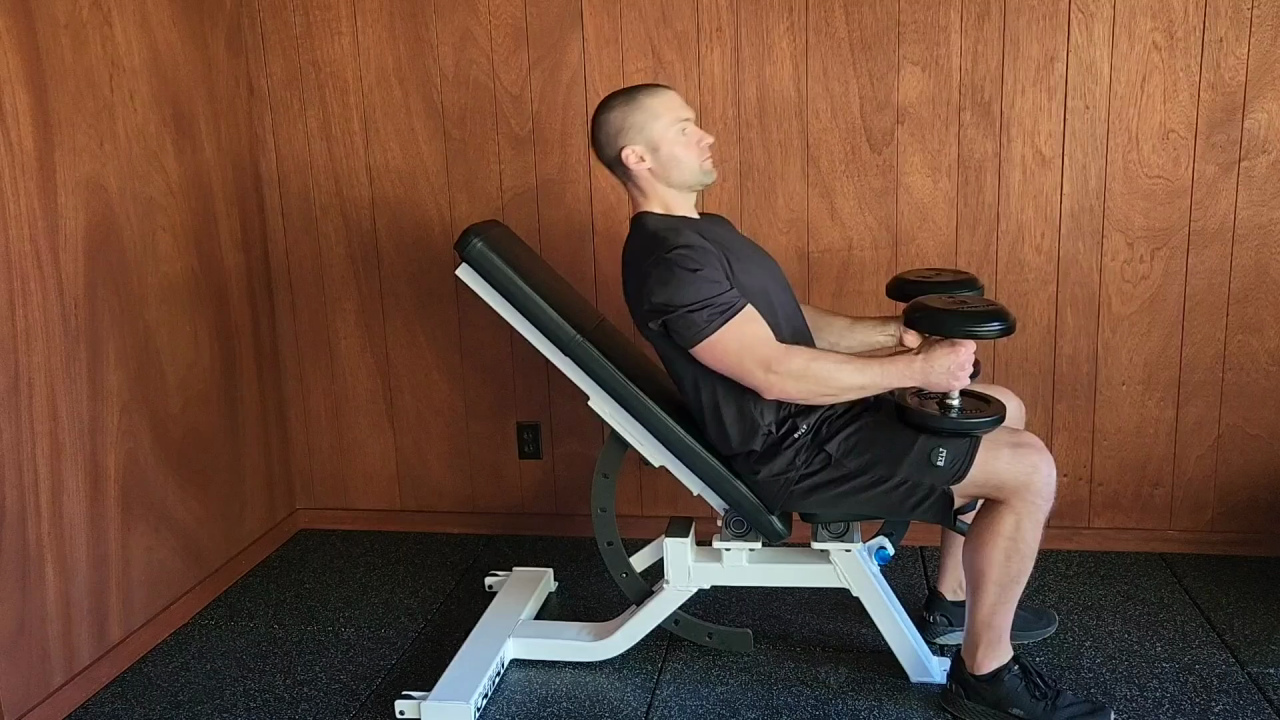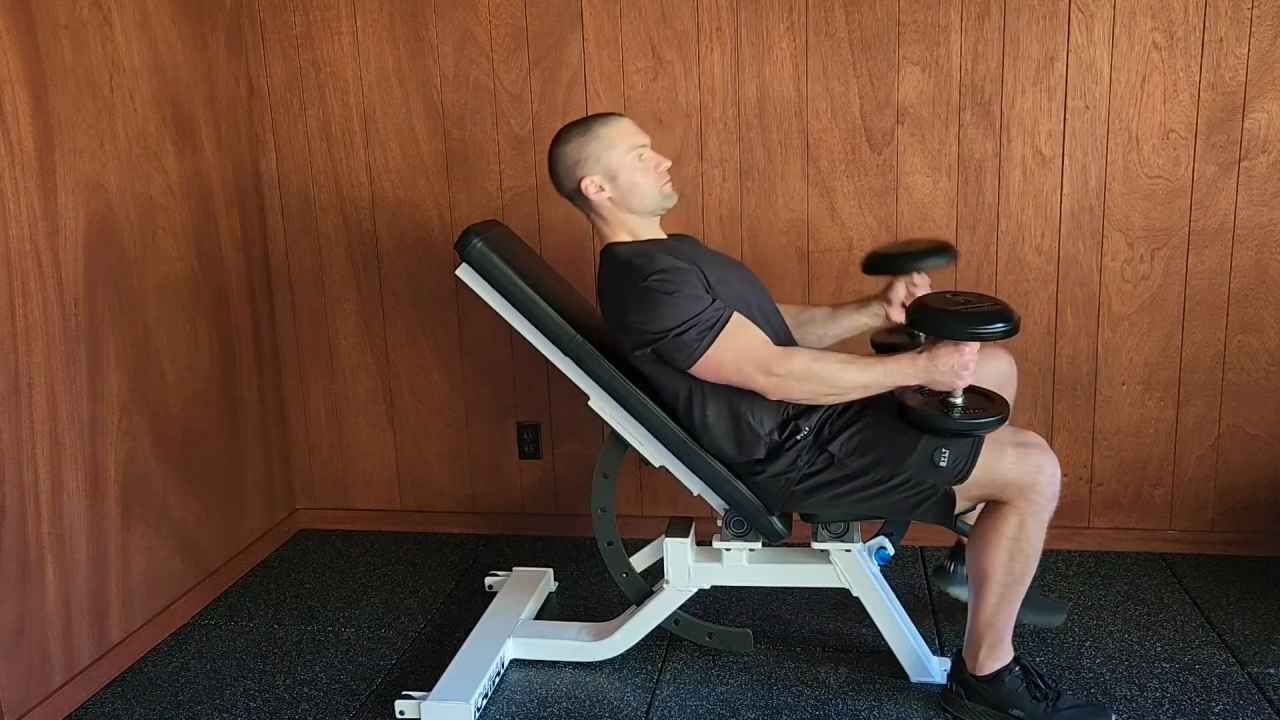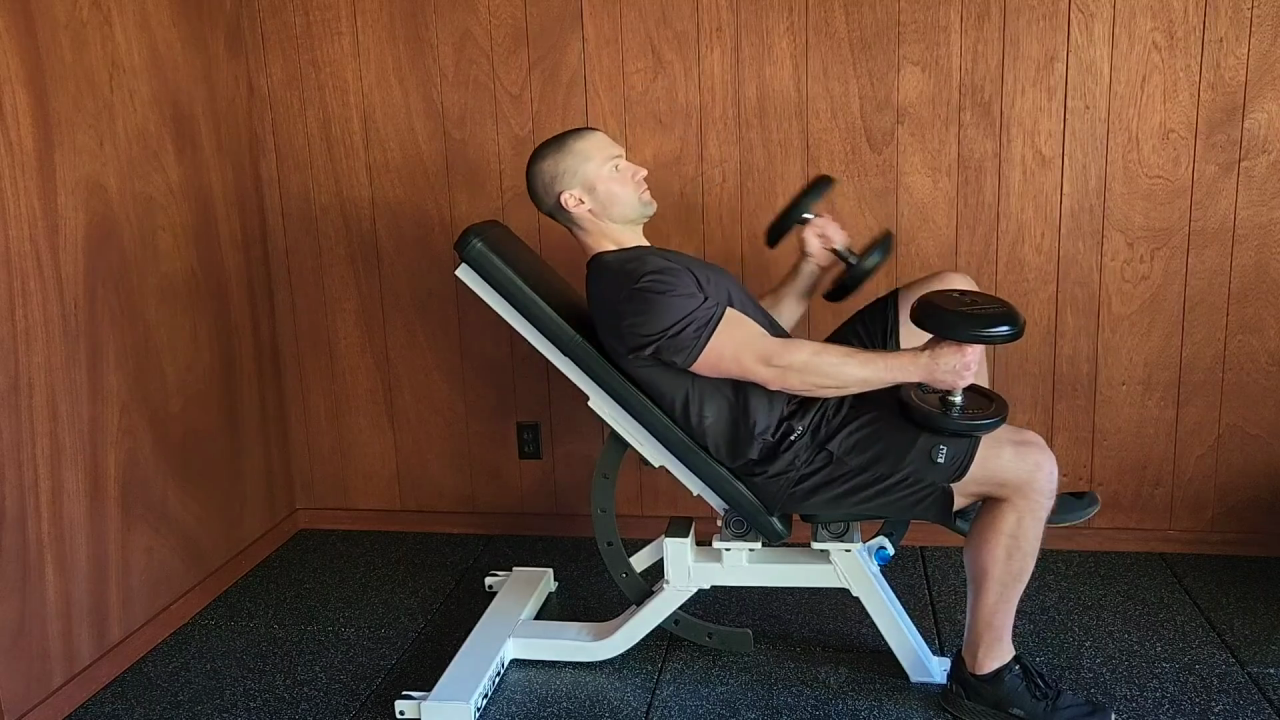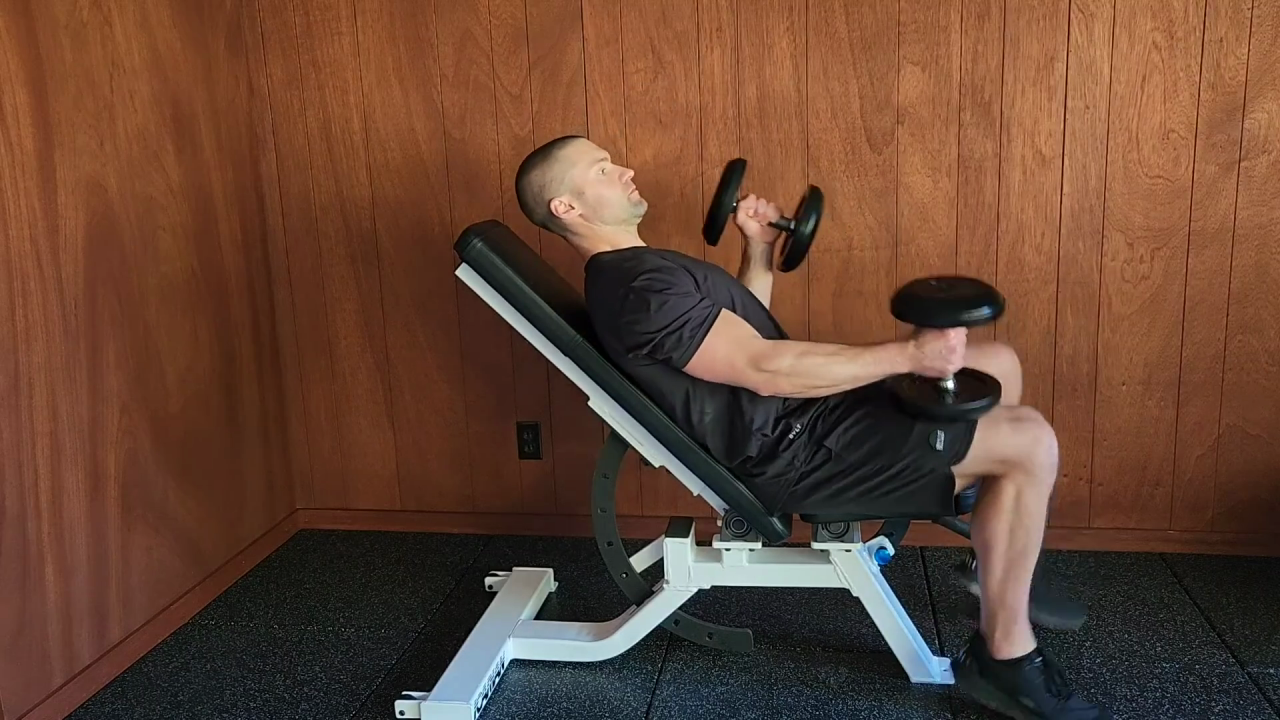
dt=0.2s
person 1, frame 1
left shoulder: (701, 233)
right shoulder: (668, 260)
left elbow: (794, 322)
right elbow: (773, 372)
left wrist: (892, 334)
right wrist: (915, 369)
left hip: (811, 415)
right hip: (793, 452)
left knee: (1003, 411)
right knee: (1030, 469)
left ankle: (952, 603)
person 1, frame 2
left shoulder: (666, 255)
right shoulder: (646, 286)
left elbow: (775, 329)
right elbow: (774, 373)
left wrist: (875, 312)
right wrist: (918, 366)
left hip: (806, 410)
right hip: (795, 452)
left knee: (995, 367)
right knee: (1034, 468)
left ankle: (976, 566)
person 1, frame 3
left shoulder: (643, 268)
right shoulder: (636, 291)
right elbow: (771, 365)
left wrist: (808, 268)
right wrist: (920, 365)
left hip: (799, 406)
right hip: (793, 450)
left knee: (954, 291)
right knee: (1031, 465)
left ankle: (1009, 516)
right ankle: (984, 672)
person 1, frame 4
left shoulder: (636, 268)
right shoulder: (633, 287)
right elbow: (767, 368)
left wrist: (757, 251)
right wrist: (912, 356)
left hip: (792, 410)
right hip: (790, 450)
left knee: (998, 368)
right knee: (1031, 446)
left ankle: (999, 586)
right ankle: (1004, 658)
